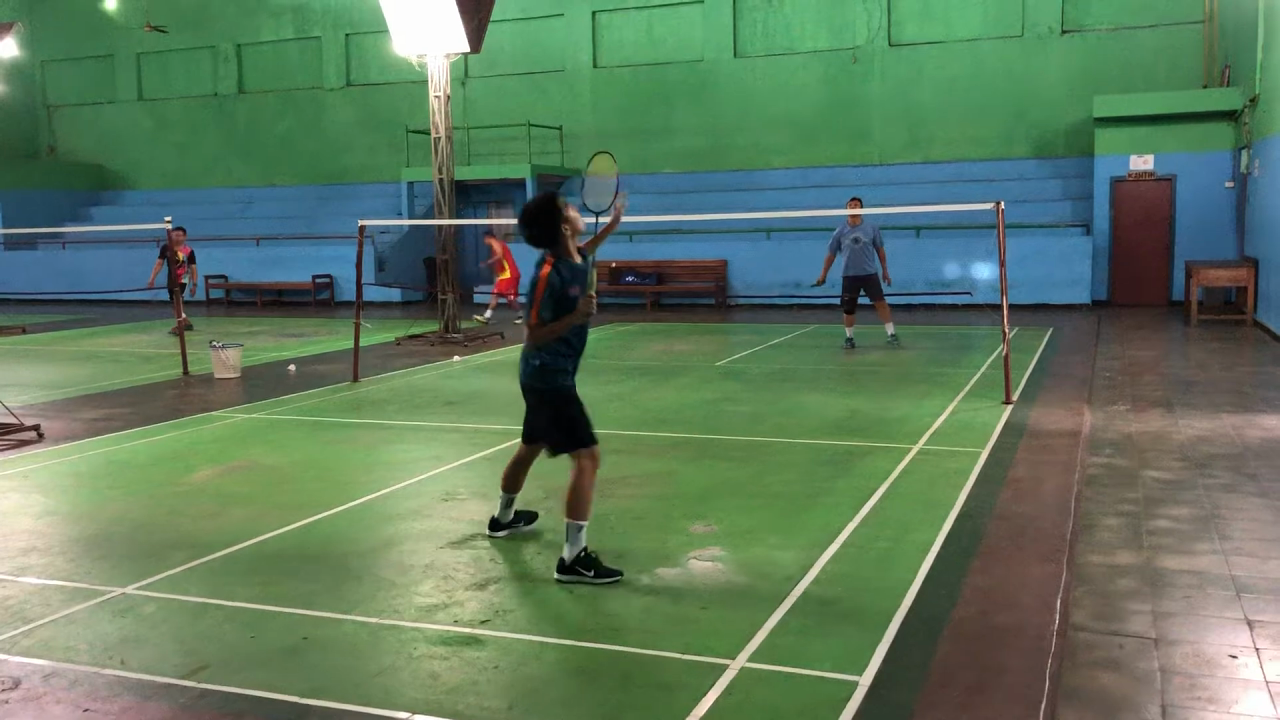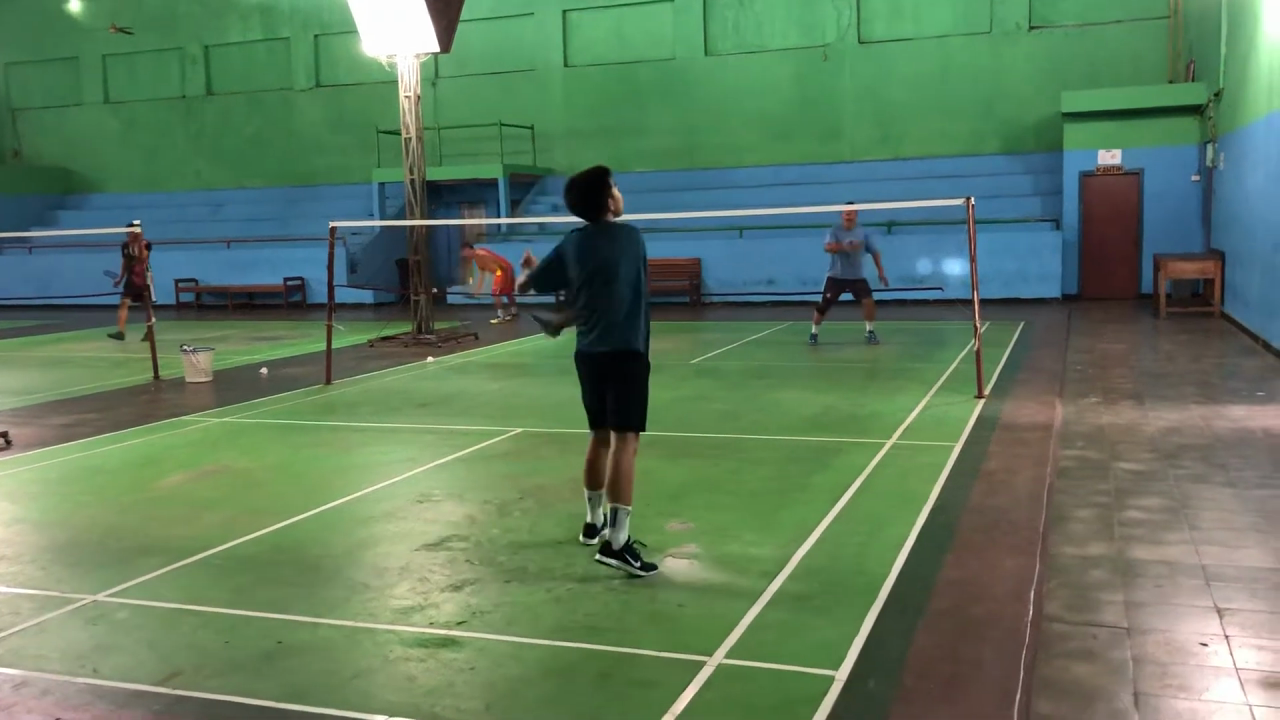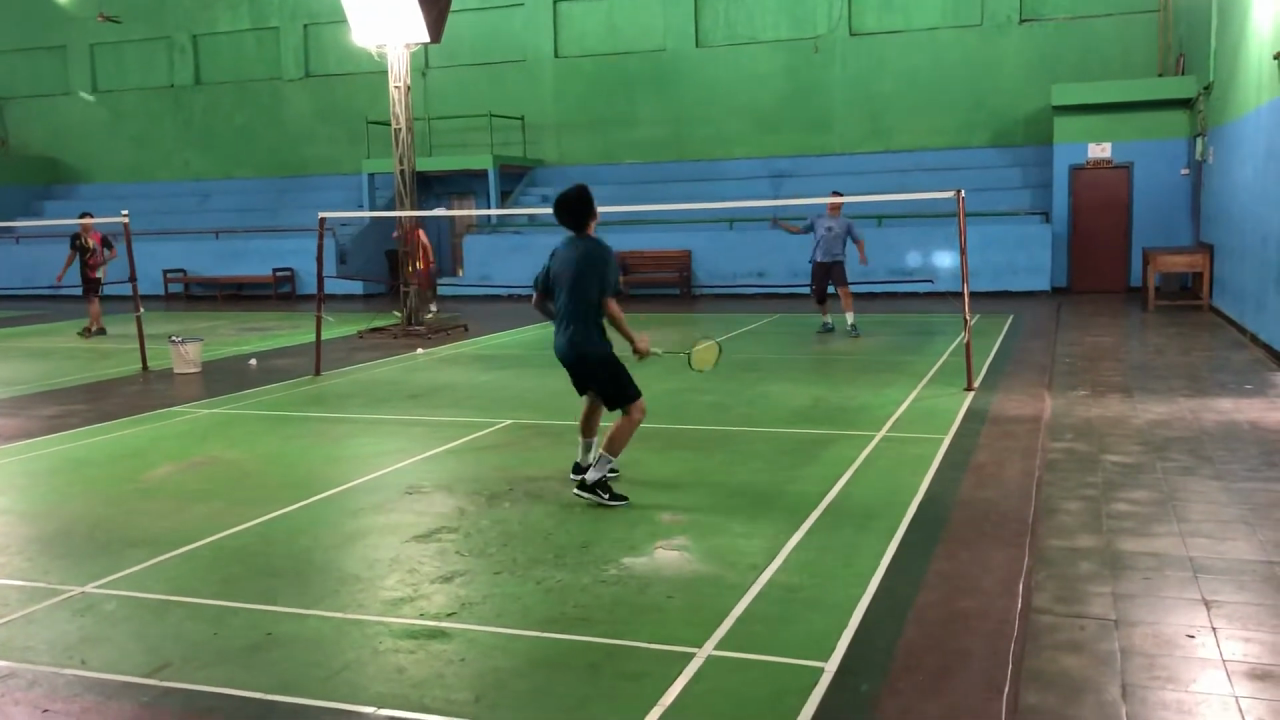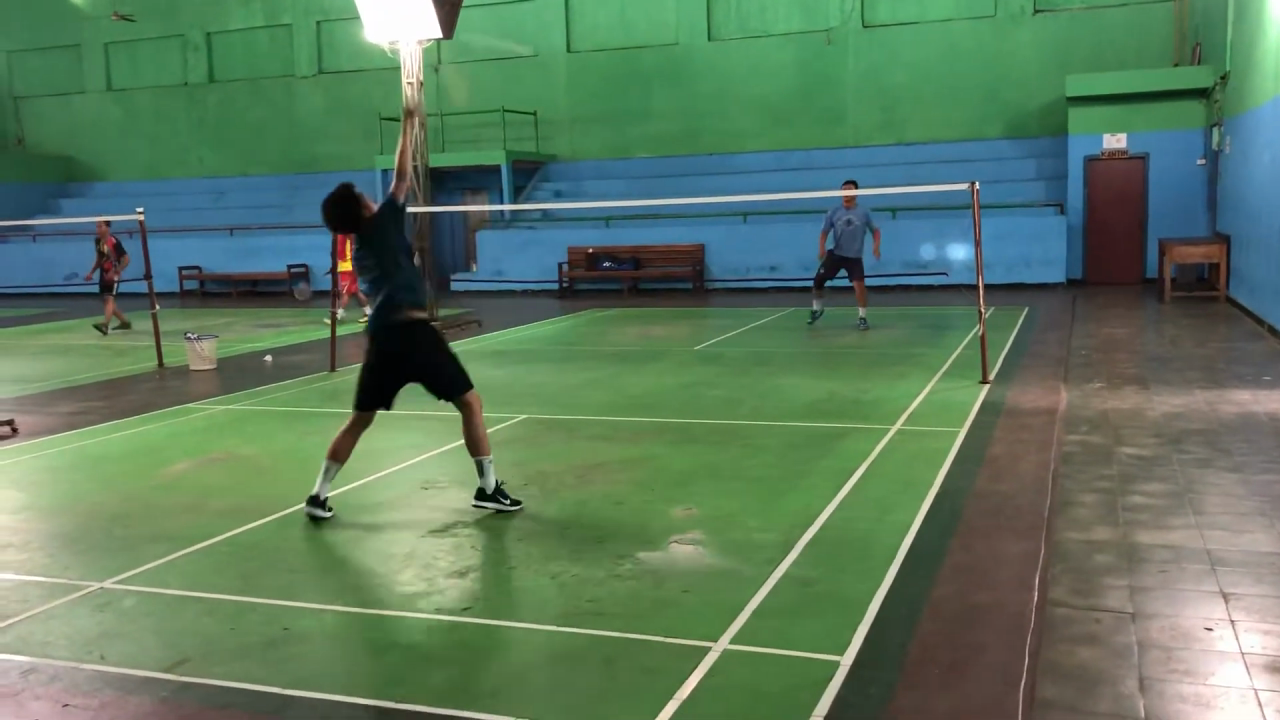
dt=1s
person 1, frame 1
left shoulder: (573, 258)
right shoulder: (549, 274)
right elbow: (533, 339)
left wrist: (613, 223)
right wrist: (575, 317)
left hip: (551, 377)
right hip: (547, 379)
left knee: (531, 447)
right knee: (586, 457)
left ankle: (504, 517)
right ankle: (574, 559)
person 1, frame 2
left shoulder: (570, 245)
right shoulder: (631, 236)
left elbow: (524, 287)
left wrist: (530, 269)
left hip: (590, 352)
right hip: (627, 350)
left knee: (600, 436)
right knee: (626, 441)
left ankle: (593, 522)
right ankle: (617, 542)
person 1, frame 3
left shoulder: (560, 252)
right shoulder: (601, 253)
left elbow: (539, 301)
right elbow: (609, 306)
right wrist: (634, 340)
left hip: (567, 346)
right hip: (590, 347)
left knee: (599, 396)
right knee: (634, 410)
left ankle: (585, 464)
right ankle: (592, 480)
person 1, frame 4
left shoulder: (360, 250)
right shoulder: (384, 224)
right elbow: (402, 175)
right wrist: (407, 125)
left hip: (382, 337)
right hip: (416, 329)
left knee: (359, 421)
right knee: (470, 405)
left ankle: (319, 495)
right ankle: (488, 488)
